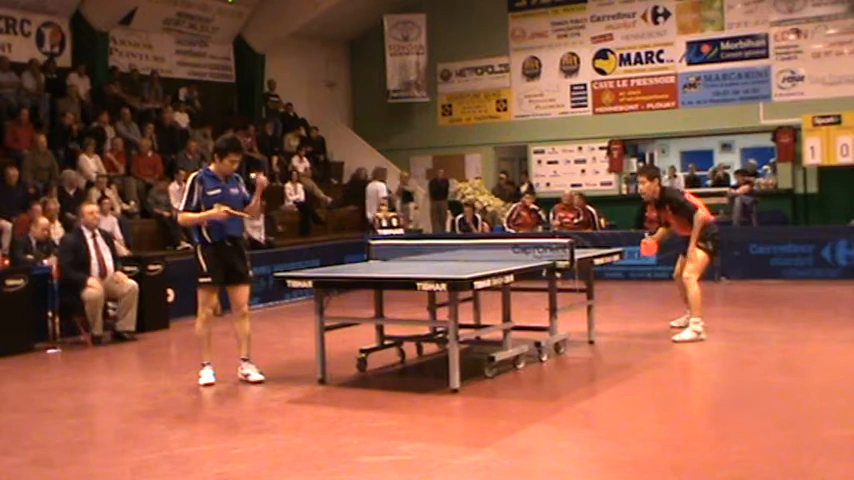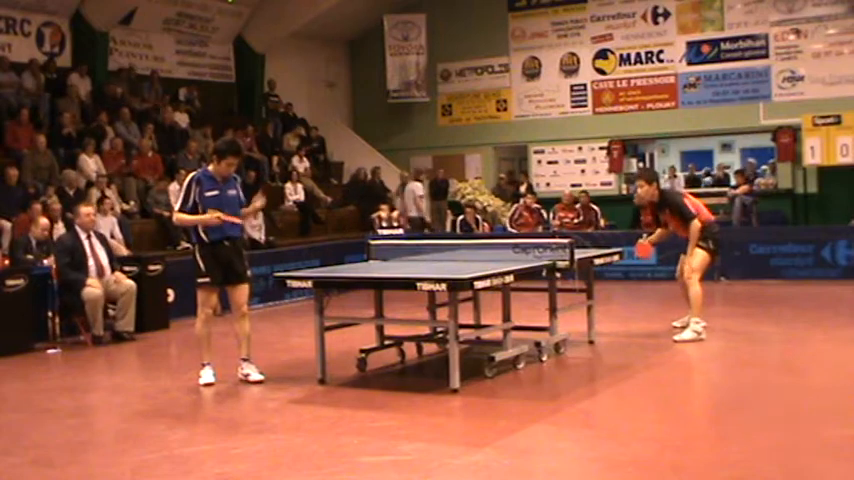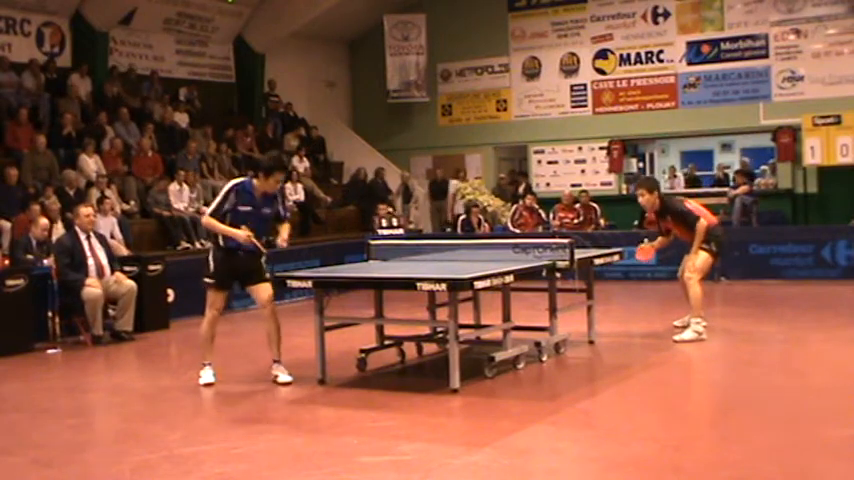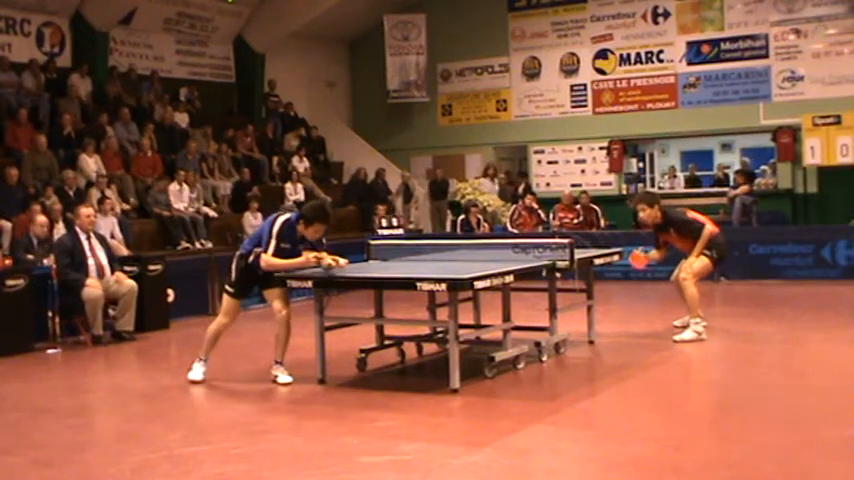
dt=0.7s
person 1, frame 1
left shoulder: (236, 180)
right shoulder: (198, 180)
left elbow: (252, 214)
right elbow: (183, 218)
left wrist: (259, 192)
right wrist: (210, 214)
left hip: (236, 248)
right hip: (211, 250)
left knee: (242, 309)
right knee: (206, 311)
left ankle: (245, 364)
right ankle: (206, 366)
person 1, frame 2
left shoulder: (234, 181)
right shoulder: (196, 181)
right elbow: (178, 217)
left wrist: (253, 209)
right wrist: (205, 218)
left hip: (234, 248)
right hip: (209, 250)
left knee: (242, 310)
right knee: (206, 311)
left ankle: (245, 363)
right ankle: (206, 366)
person 1, frame 3
left shoulder: (275, 196)
right shoulder: (235, 188)
left elbow: (283, 221)
right elbow: (206, 219)
left wrist: (283, 234)
right wrist: (233, 232)
left hip: (253, 255)
right hip: (225, 254)
left knee: (269, 306)
right knee: (213, 312)
left ankle: (277, 365)
right ankle: (207, 366)
person 1, frame 4
left shoulder: (314, 229)
right shoulder: (280, 223)
left elbow: (320, 254)
right elbow: (266, 262)
left wrist: (331, 261)
right wrist: (302, 261)
left hip: (274, 269)
right hip: (247, 264)
left knee: (283, 313)
right knee: (225, 319)
left ankle: (278, 366)
right ankle: (201, 361)
person 2, frame 1
left shoulder: (672, 196)
right shoulder: (656, 202)
left elbow: (700, 214)
right elbow: (666, 226)
left wrist: (692, 244)
right wrist: (654, 238)
left hip: (705, 235)
right hip: (692, 237)
left knee: (689, 276)
right knee: (678, 276)
left ankle: (696, 328)
right ankle: (692, 315)
person 2, frame 2
left shoulder: (672, 199)
right shoulder: (655, 205)
left elbow: (695, 224)
right elbow: (665, 228)
left wrist: (689, 255)
right wrist: (649, 240)
left hip: (707, 234)
right hip: (695, 236)
left knee: (690, 276)
right knee: (681, 276)
left ankle: (696, 328)
right ankle: (695, 316)
person 2, frame 3
left shoulder: (673, 206)
right shoulder: (659, 212)
left elbow: (702, 223)
right elbow: (666, 237)
left wrist: (693, 253)
right wrist: (651, 246)
left hip: (710, 237)
right hip: (697, 239)
left knee: (691, 276)
right knee: (683, 276)
left ankle: (697, 328)
right ankle: (696, 316)
person 2, frame 4
left shoulder: (675, 217)
right shoulder: (658, 226)
left elbow: (707, 229)
right elbow: (660, 253)
left wrist: (693, 256)
right wrist: (644, 257)
left hip: (713, 246)
right hip: (698, 248)
left knee: (686, 277)
right knee: (677, 279)
left ankle: (697, 328)
right ankle: (696, 316)
person 3, frame 1
left shoulder: (106, 235)
right shoulder: (70, 239)
left elbow: (115, 259)
right elbow: (66, 270)
left wrist: (118, 271)
right wrist: (87, 279)
left hip: (110, 280)
right hip: (86, 284)
left knee: (131, 286)
right knee: (95, 294)
left ankle: (122, 330)
right ankle: (96, 334)
person 3, frame 2
left shoulder: (100, 237)
right shoulder: (65, 241)
left elbow: (112, 260)
right elbow: (64, 271)
left wrist: (116, 271)
right wrist: (86, 280)
left hip: (107, 280)
right hip: (83, 284)
left knee: (129, 285)
right knee: (95, 294)
left ankle: (122, 330)
right ankle: (97, 334)
person 3, frame 3
left shoulder: (100, 237)
right shoulder: (65, 241)
left elbow: (112, 260)
right elbow: (63, 272)
left wrist: (117, 271)
right wrist: (85, 280)
left hip: (108, 280)
right hip: (83, 284)
left knee: (130, 286)
right knee: (95, 294)
left ankle: (120, 329)
right ankle: (97, 334)
person 3, frame 4
left shoulder: (99, 238)
right shoulder: (65, 242)
left elbow: (112, 260)
right elbow: (63, 272)
left wrist: (117, 271)
right wrist: (85, 280)
left hip: (108, 280)
right hip: (84, 285)
left knee: (130, 286)
right knee: (95, 294)
left ankle: (122, 329)
right ankle: (97, 334)
